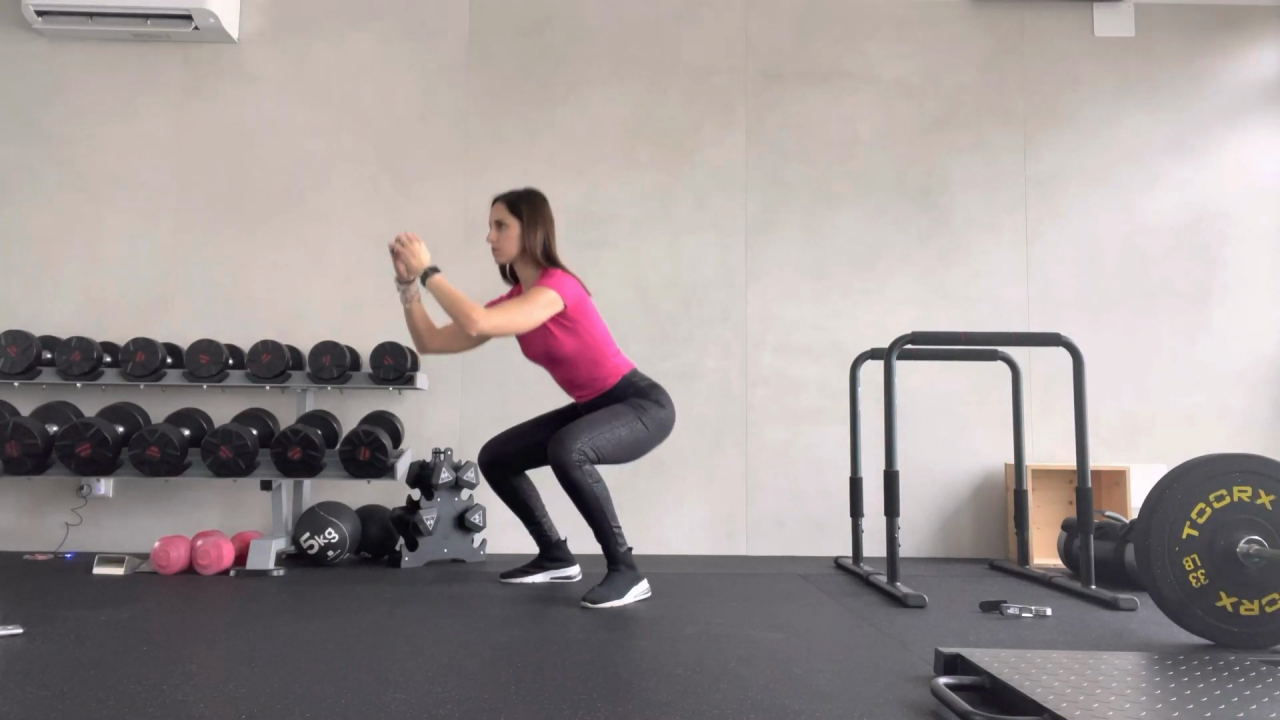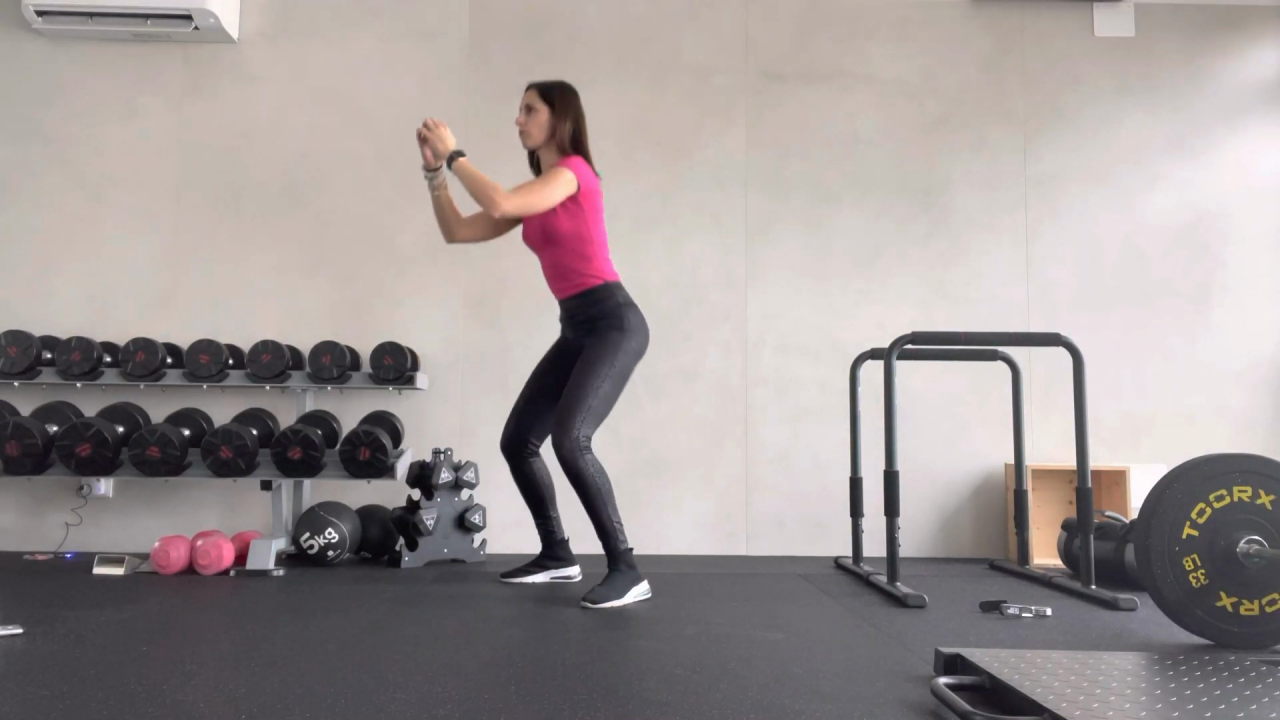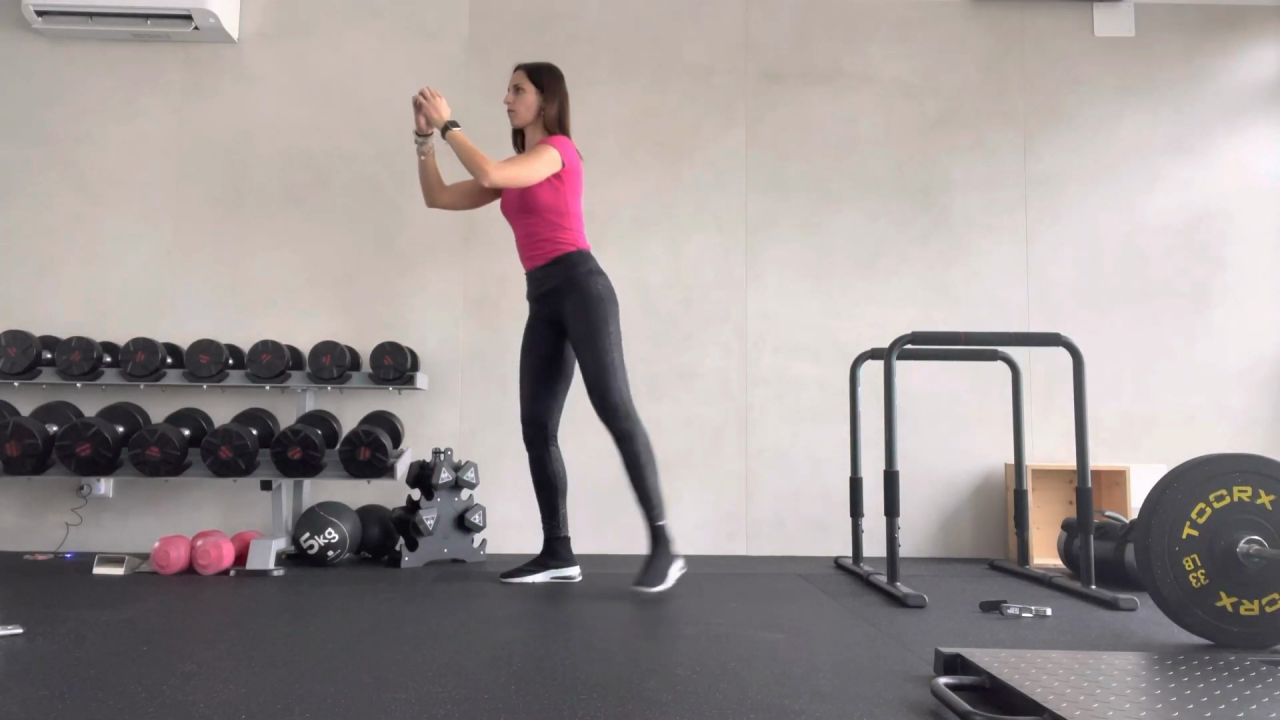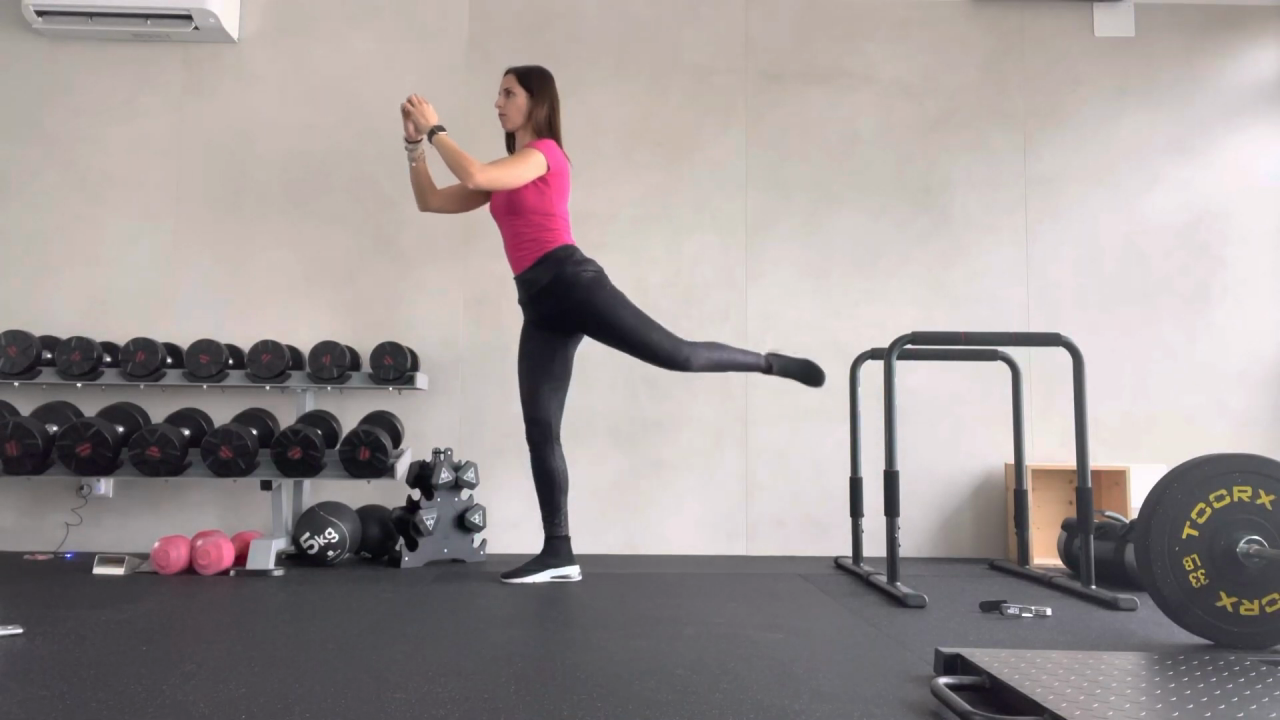
dt=0.4s
person 1, frame 1
left shoulder: (556, 286)
right shoulder: (516, 301)
left elbow: (478, 324)
right elbow: (431, 343)
left wrist: (428, 270)
right wrist: (408, 283)
left hip: (644, 406)
right hip: (597, 408)
left knee: (566, 449)
right knee: (495, 457)
left ankle: (625, 570)
right ankle: (555, 554)
person 1, frame 2
left shoulder: (573, 170)
right shoulder: (536, 196)
left elbow: (499, 204)
right elbow: (456, 231)
left wrist: (454, 154)
right wrist: (434, 170)
left hip: (614, 322)
right hip: (577, 330)
left knee: (569, 438)
right knee: (516, 441)
left ankle: (626, 570)
right ankle: (557, 554)
person 1, frame 3
left shoulder: (559, 149)
right shoulder: (521, 166)
left elbow: (489, 174)
right elbow: (439, 197)
left wrist: (449, 124)
right wrist: (426, 137)
left hip: (582, 288)
right hip: (545, 300)
left knee: (614, 408)
right knee: (536, 431)
left ankle: (661, 546)
right ankle: (558, 553)
person 1, frame 4
left shoulder: (544, 153)
right shoulder: (506, 171)
left elbow: (473, 176)
right elbow: (431, 201)
left wrist: (435, 128)
right wrist: (415, 141)
left hip: (573, 281)
right hip: (538, 303)
left knee: (675, 354)
right knee: (540, 430)
left ankle: (776, 364)
right ankle: (558, 553)
